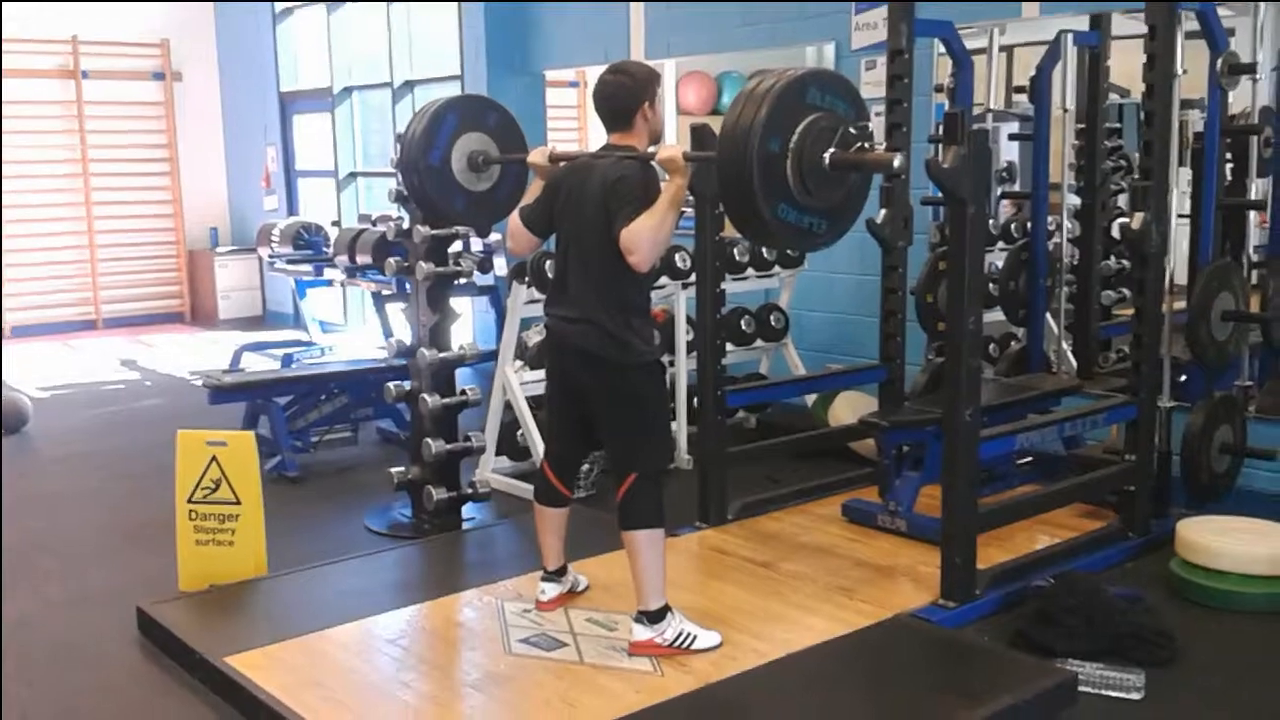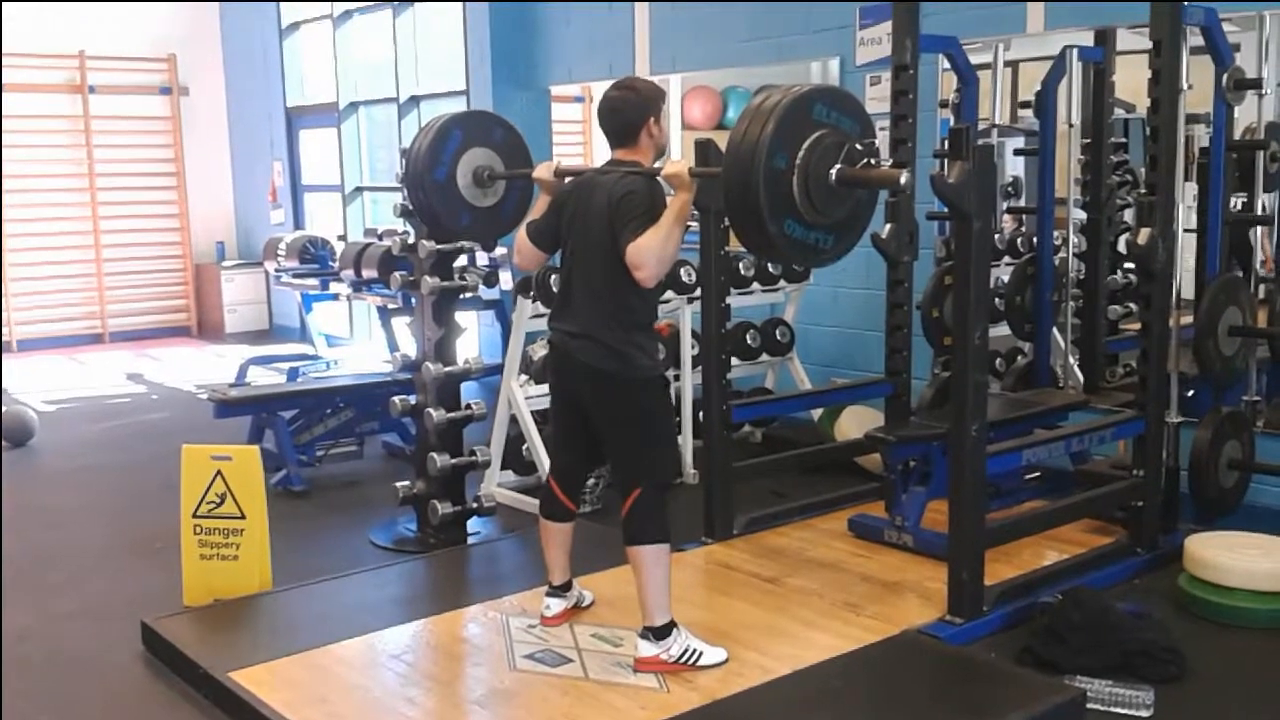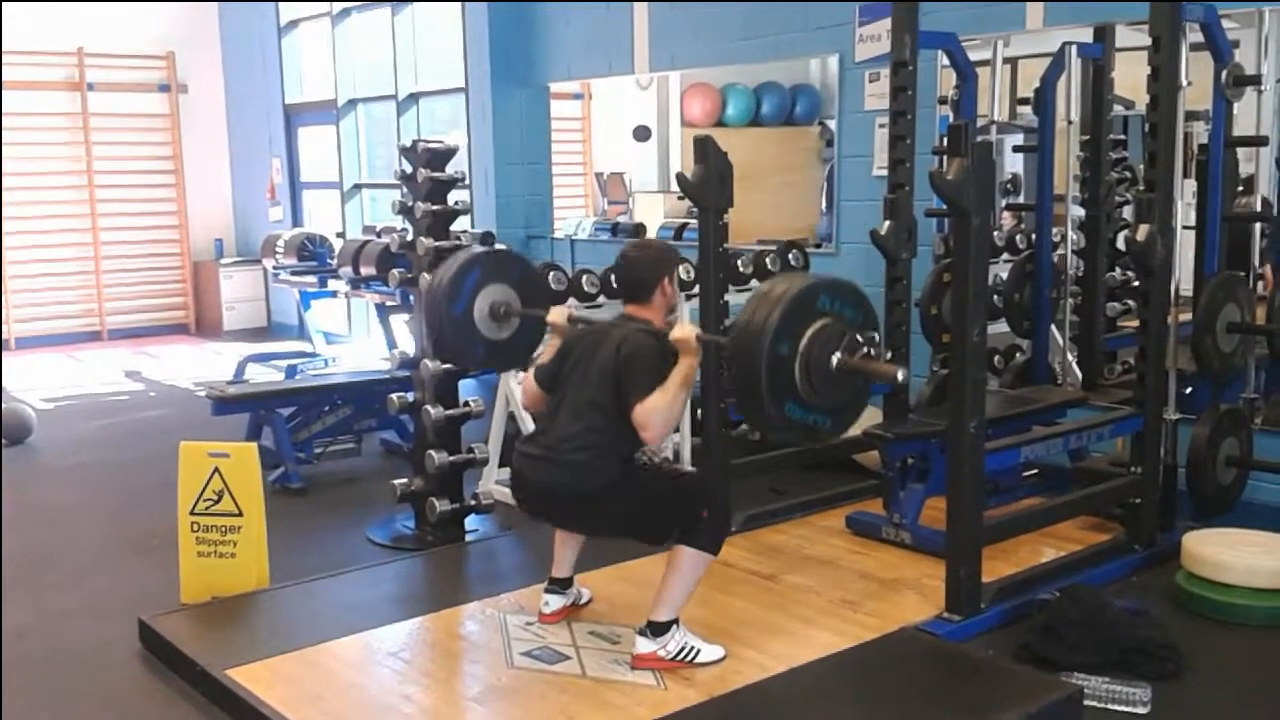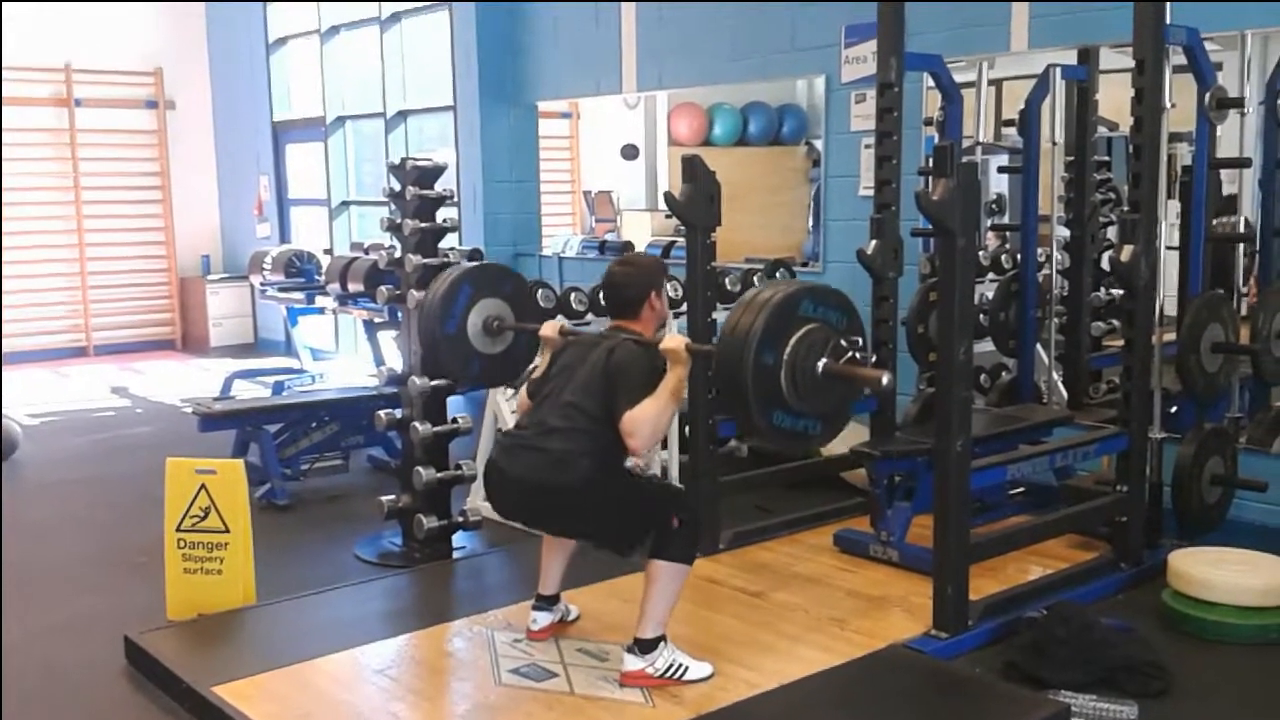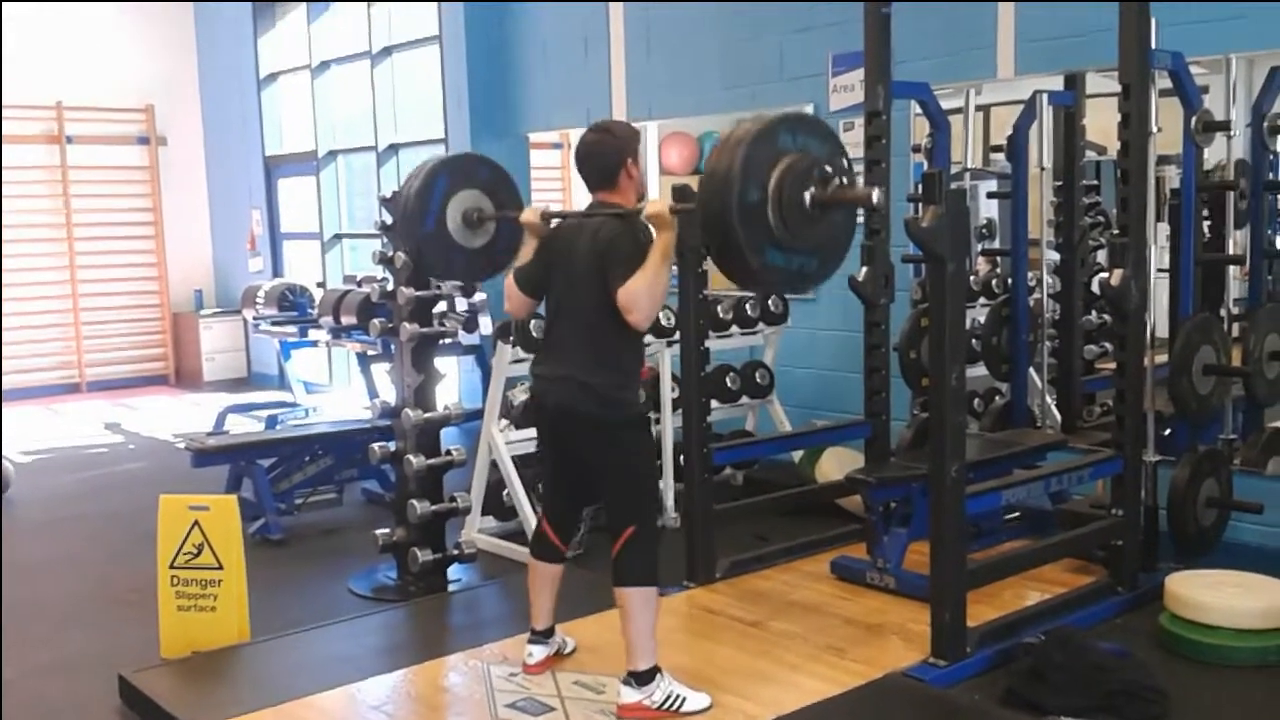
dt=1s
person 1, frame 1
left shoulder: (570, 174)
right shoulder: (634, 176)
left elbow: (517, 241)
right elbow: (639, 252)
left wrist: (537, 180)
right wrist: (676, 184)
left hip: (566, 340)
right hip: (618, 350)
left knee: (560, 457)
right knee: (641, 474)
left ankle: (554, 579)
right ankle: (654, 622)
person 1, frame 2
left shoulder: (577, 187)
right shoulder: (638, 189)
left elbow: (524, 256)
right elbow: (646, 266)
left wrist: (544, 194)
right wrist: (682, 198)
left hip: (568, 354)
right hip: (620, 364)
left knee: (565, 474)
right knee: (646, 489)
left ankle: (559, 594)
right ankle: (659, 639)
person 1, frame 3
left shoulder: (586, 335)
right shoulder: (647, 345)
left elbow: (531, 399)
right elbow: (651, 429)
left wrist: (557, 337)
right wrist: (688, 361)
left hip: (527, 480)
right hip: (574, 488)
right knee: (706, 506)
left ankle: (558, 593)
right ankle: (658, 637)
person 1, frame 4
left shoulder: (578, 345)
right shoulder: (638, 356)
right elbow: (638, 440)
right wrist: (677, 371)
left hip: (502, 476)
right hip: (548, 483)
right knee: (678, 517)
left ankle: (545, 609)
right ankle: (647, 654)
person 1, frame 5
left shoulder: (561, 231)
right shoulder: (624, 230)
left elbow: (514, 304)
right elbow: (639, 309)
left wrist: (531, 237)
right wrist: (665, 236)
left hip: (552, 395)
right hip: (605, 406)
left knee: (557, 517)
right knee: (635, 533)
left ankle: (540, 643)
